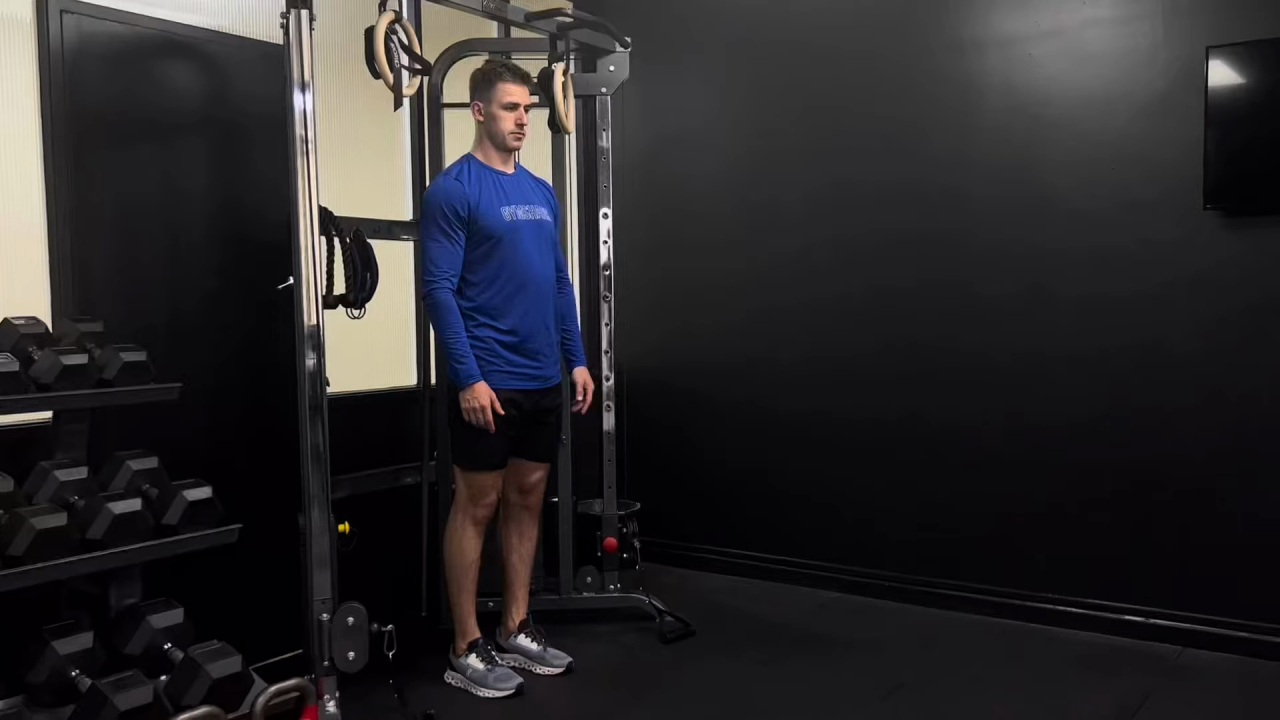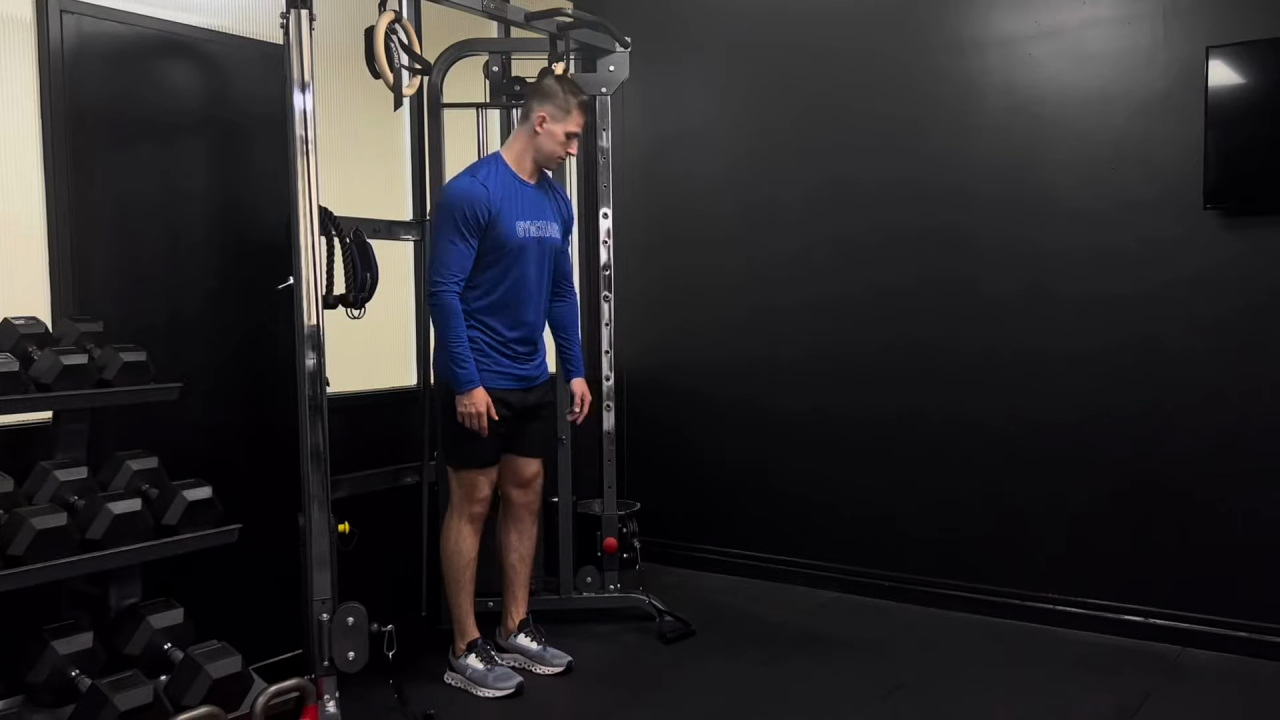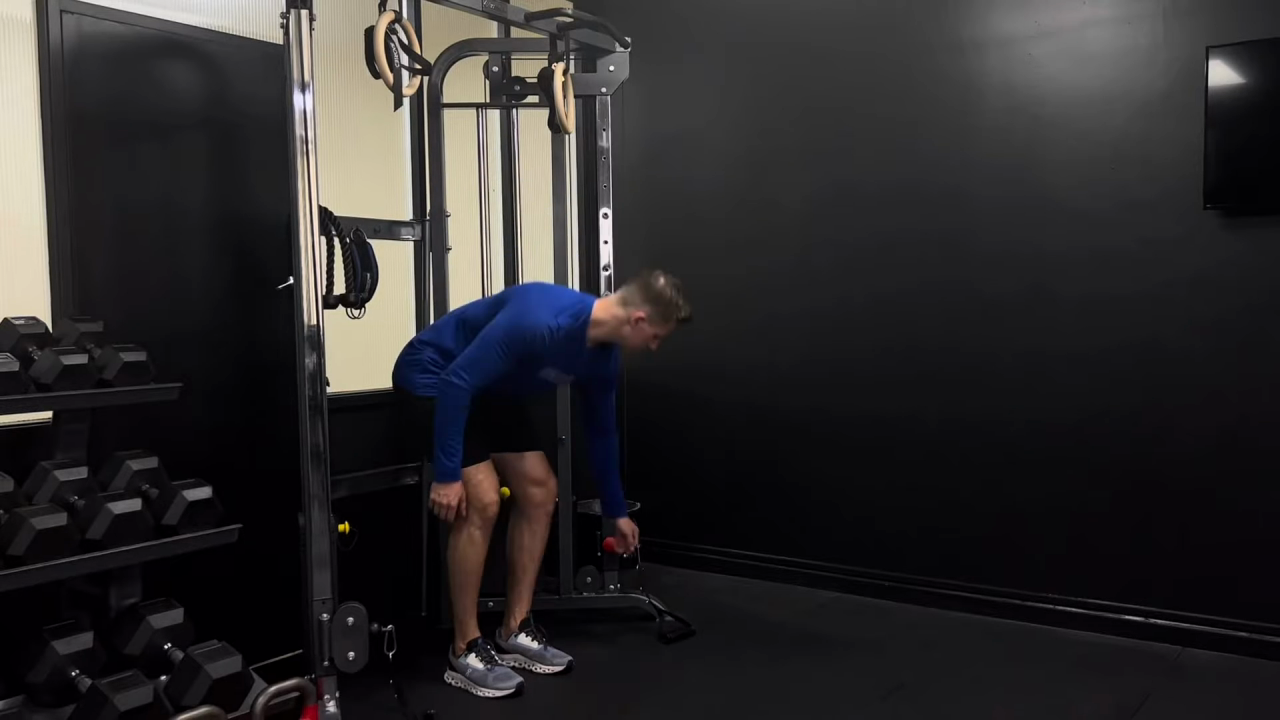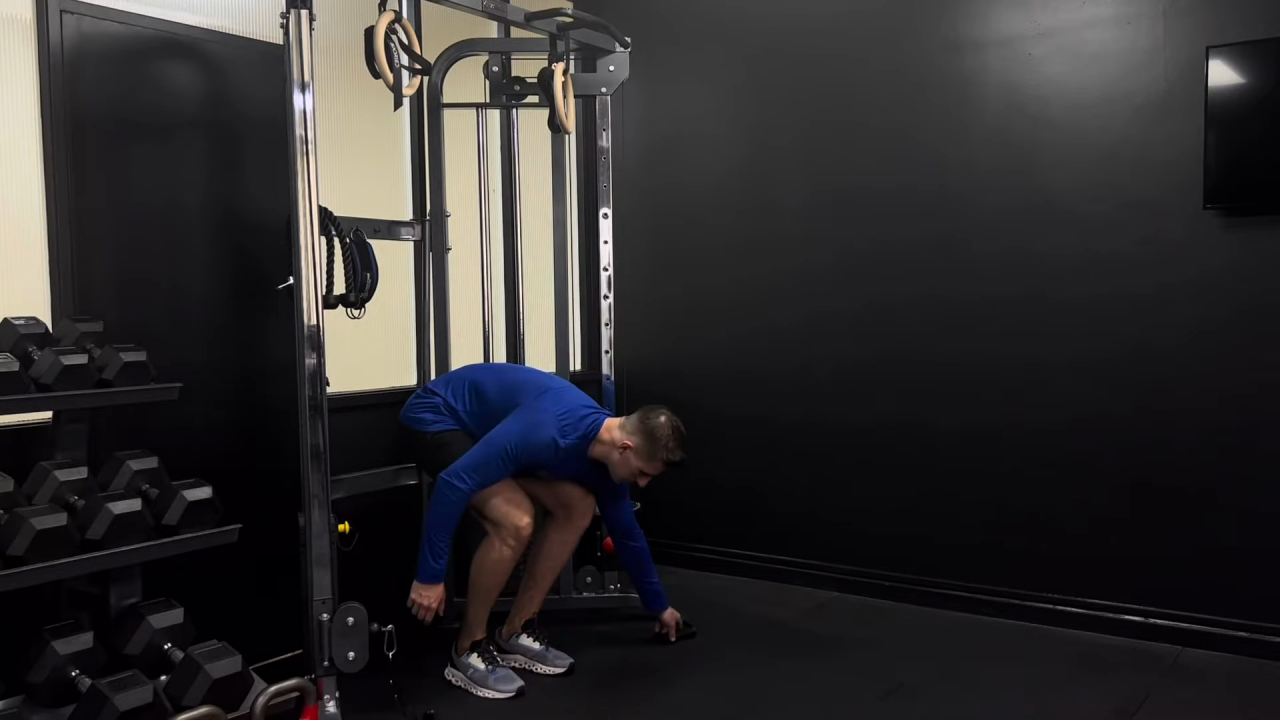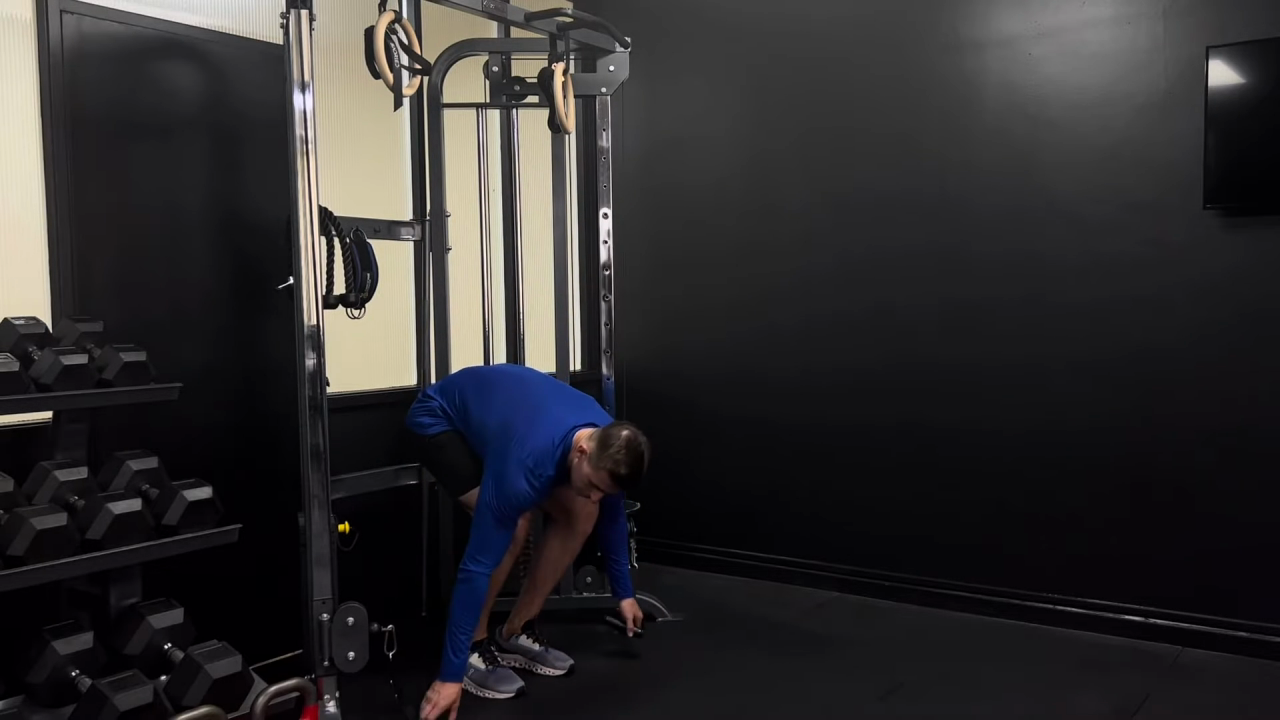
dt=0.5s
person 1, frame 1
left shoulder: (541, 193)
right shoulder: (453, 191)
right elbow: (439, 291)
left wrist: (576, 360)
right wrist: (468, 378)
left hip: (543, 380)
right hip: (489, 383)
left knee: (527, 500)
right knee: (478, 505)
left ankle: (516, 630)
right ankle: (466, 649)
person 1, frame 2
left shoulder: (556, 201)
right shoulder: (472, 192)
left elbow: (562, 292)
right elbow: (444, 293)
left wrist: (574, 370)
right wrist: (466, 382)
left hip: (530, 379)
right hip: (473, 383)
left knee: (525, 497)
right knee: (472, 504)
left ankle: (515, 632)
right ankle: (464, 649)
person 1, frame 3
left shoulder: (602, 354)
right shoulder: (539, 320)
left elbow: (601, 432)
right elbow: (458, 382)
left wrist: (616, 511)
right wrist: (447, 474)
right hip: (433, 380)
left knee: (541, 488)
right knee: (482, 502)
left ankle: (515, 631)
right ankle: (465, 650)
person 1, frame 4
left shoulder: (608, 450)
right shoulder: (547, 434)
left elbow: (627, 532)
right elbow: (453, 483)
left wrist: (659, 605)
right wrist: (429, 576)
left hip: (489, 422)
right hip: (437, 418)
left knee: (578, 506)
right knee: (515, 522)
left ankle: (515, 633)
right ankle: (468, 650)
person 1, frame 5
left shoulder: (609, 445)
right shoulder: (522, 470)
left elbow: (611, 516)
right elbow: (477, 566)
left wrist: (624, 593)
right wrist: (449, 675)
left hip: (497, 404)
right hip: (439, 420)
left knee: (581, 513)
right knee: (513, 525)
left ankle: (515, 633)
right ankle: (472, 648)
